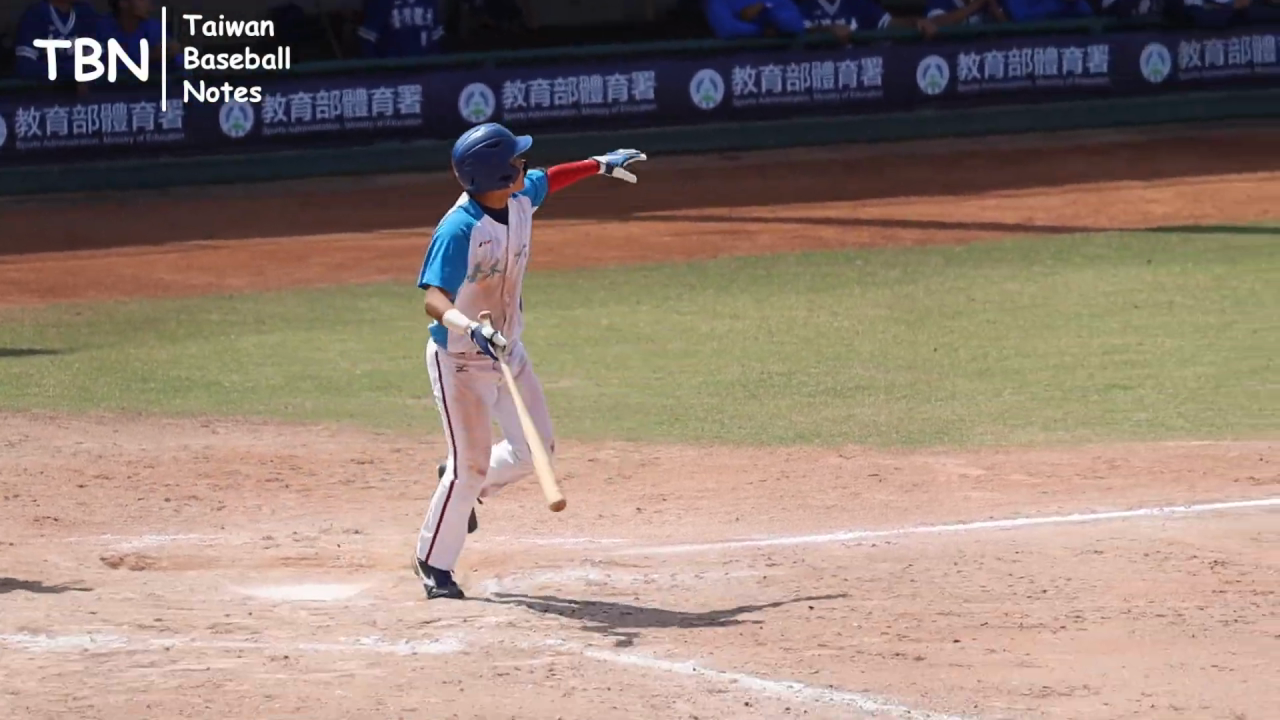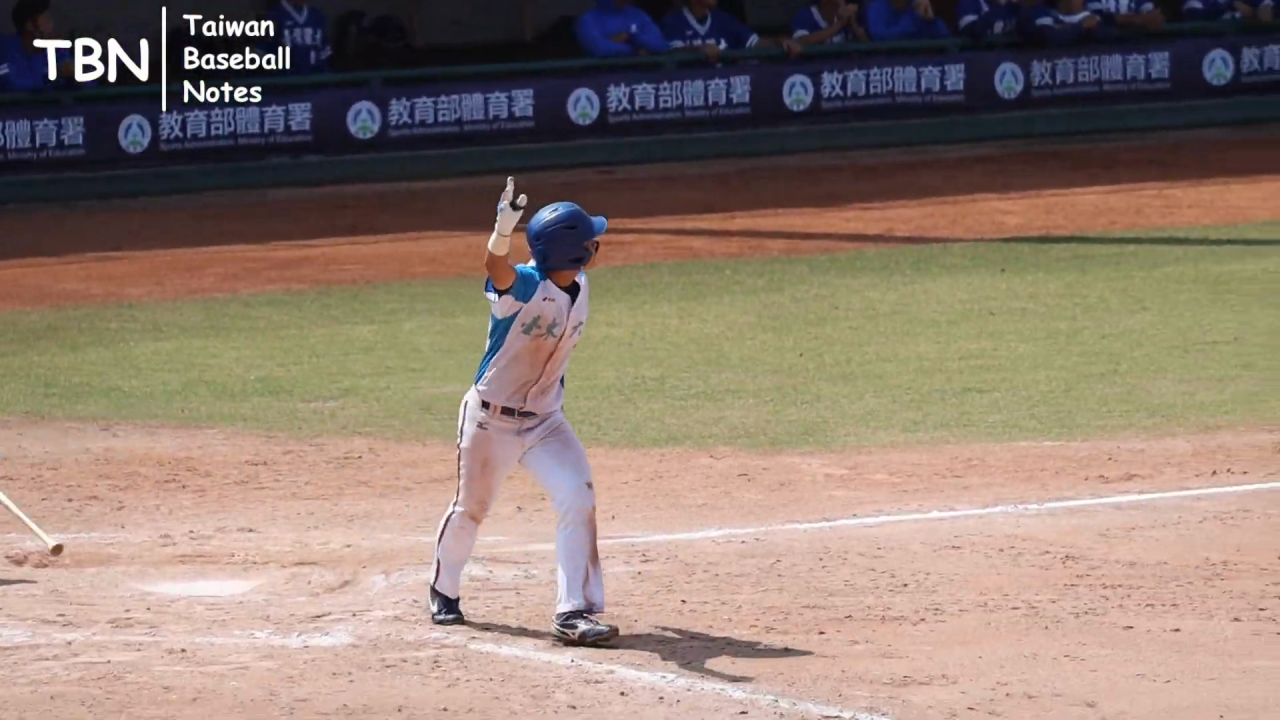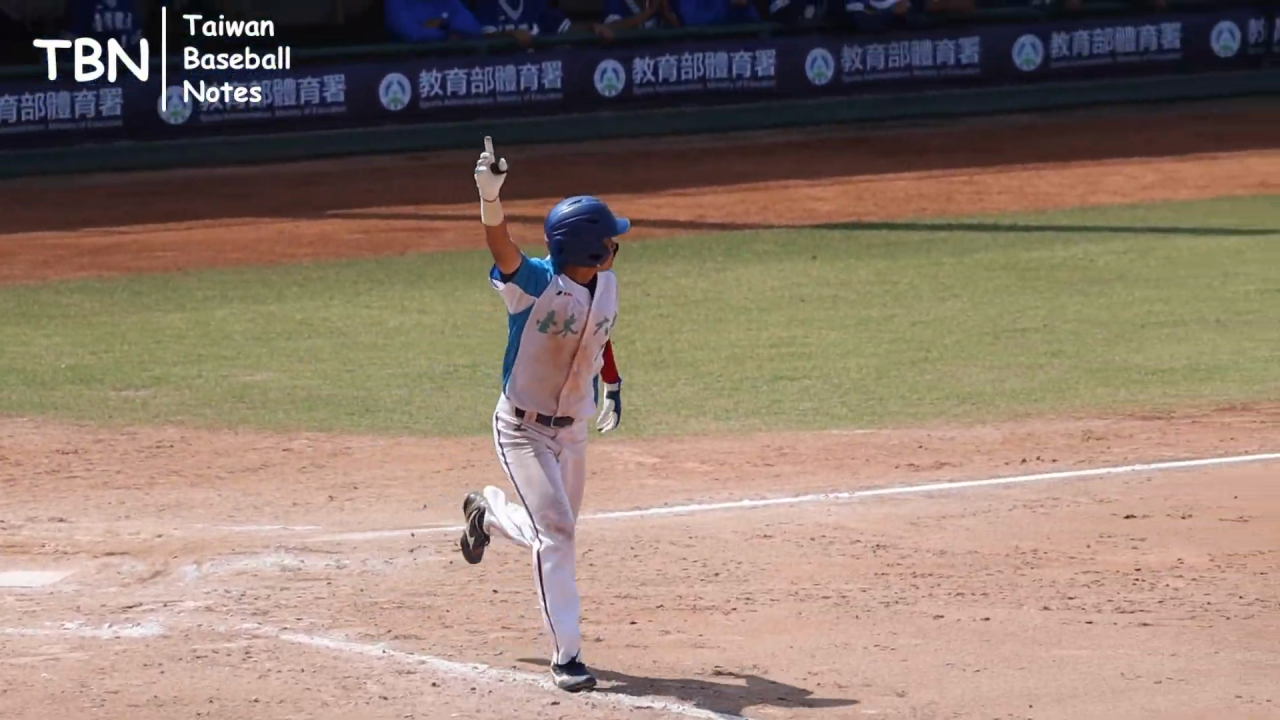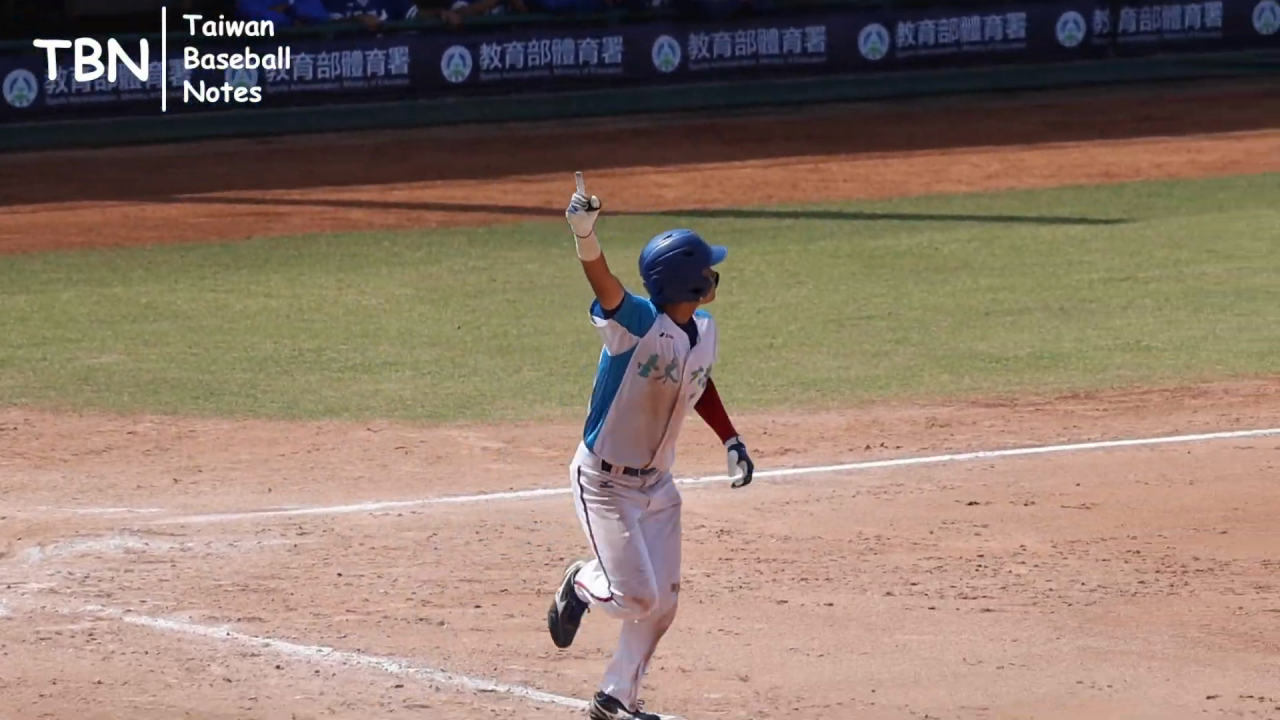
dt=0.4s
person 1, frame 1
left shoulder: (521, 199)
right shoulder: (457, 230)
left elbow: (547, 179)
right elbow: (434, 300)
left wrist: (601, 163)
right wrist: (469, 328)
left hip: (507, 353)
right hip: (460, 360)
left knee: (535, 451)
right knee: (471, 467)
left ankle: (469, 487)
right ankle: (434, 562)
person 1, frame 2
left shoulder: (580, 285)
right shoulder: (523, 286)
right elbow: (498, 266)
right wrist: (504, 227)
left hip: (544, 417)
right hip: (492, 418)
left knee: (579, 502)
right knee: (471, 509)
left ankle: (574, 612)
right ankle: (444, 590)
person 1, frame 3
left shoulder: (605, 283)
right shoulder: (534, 282)
right elbow: (501, 245)
left wrist: (612, 386)
right wrist: (490, 194)
left hip: (570, 431)
right hip: (521, 430)
left knee: (554, 529)
right knee: (556, 534)
left ankle: (487, 509)
right ankle: (566, 655)
person 1, frame 4
left shoulder: (703, 327)
right shoulder: (634, 322)
right elbow: (600, 278)
left wrist: (732, 440)
right wrist: (583, 229)
left hip: (656, 482)
right hip: (604, 480)
left knee: (661, 602)
right knee: (638, 600)
right ankle: (585, 582)
